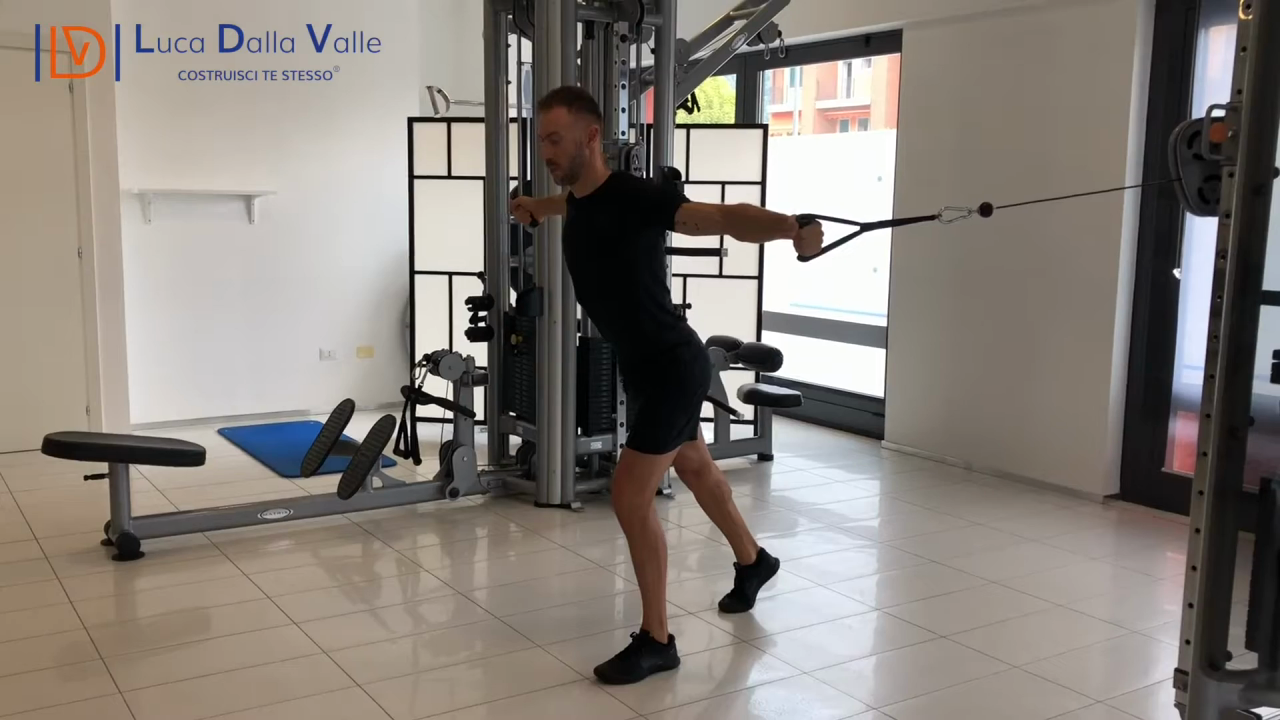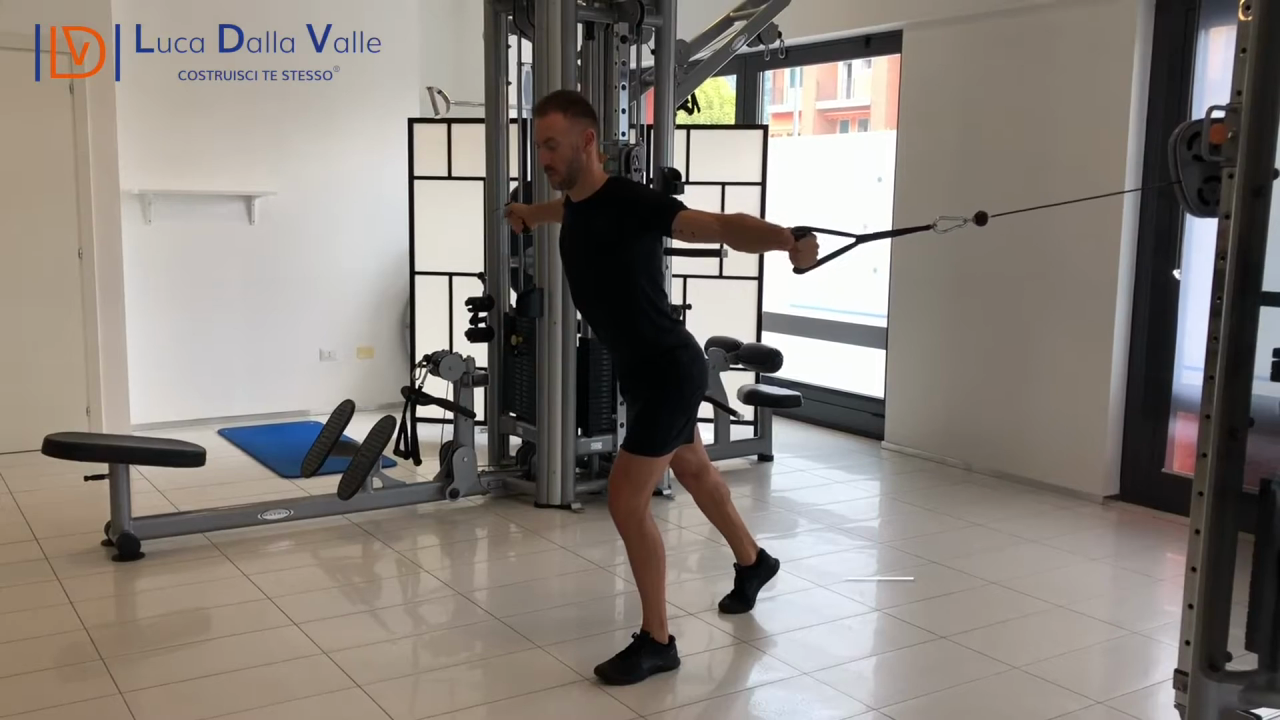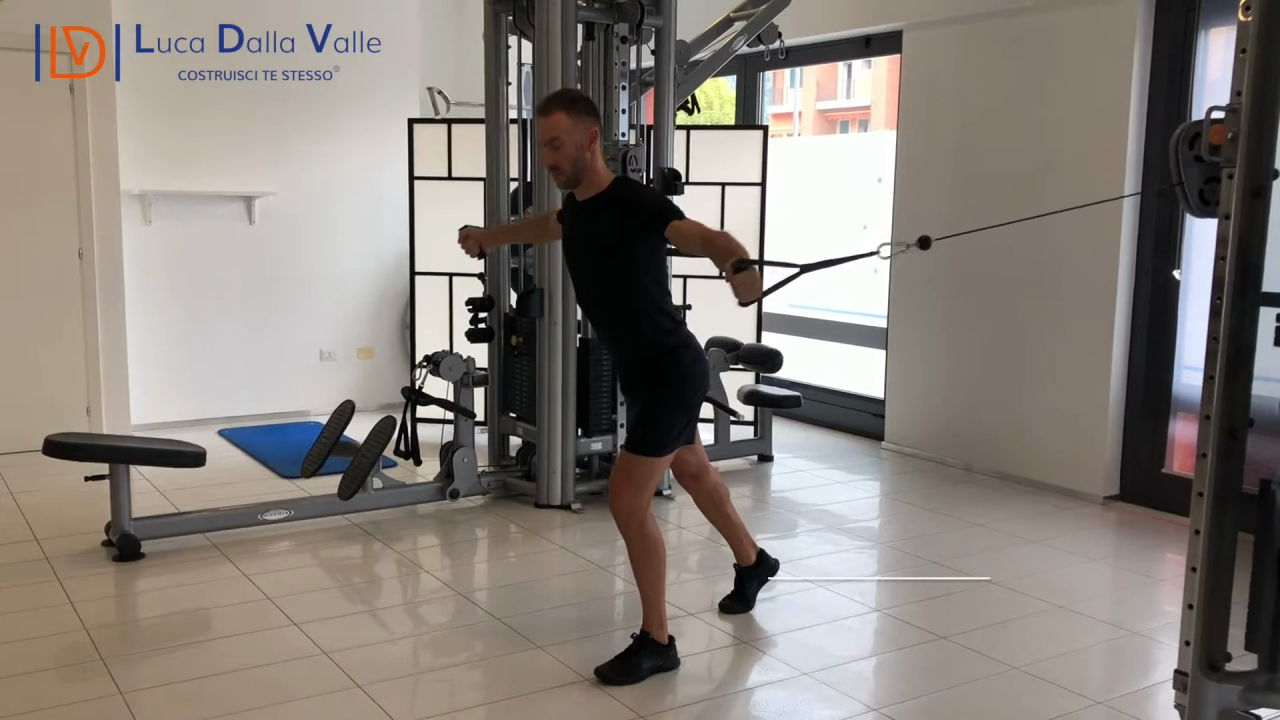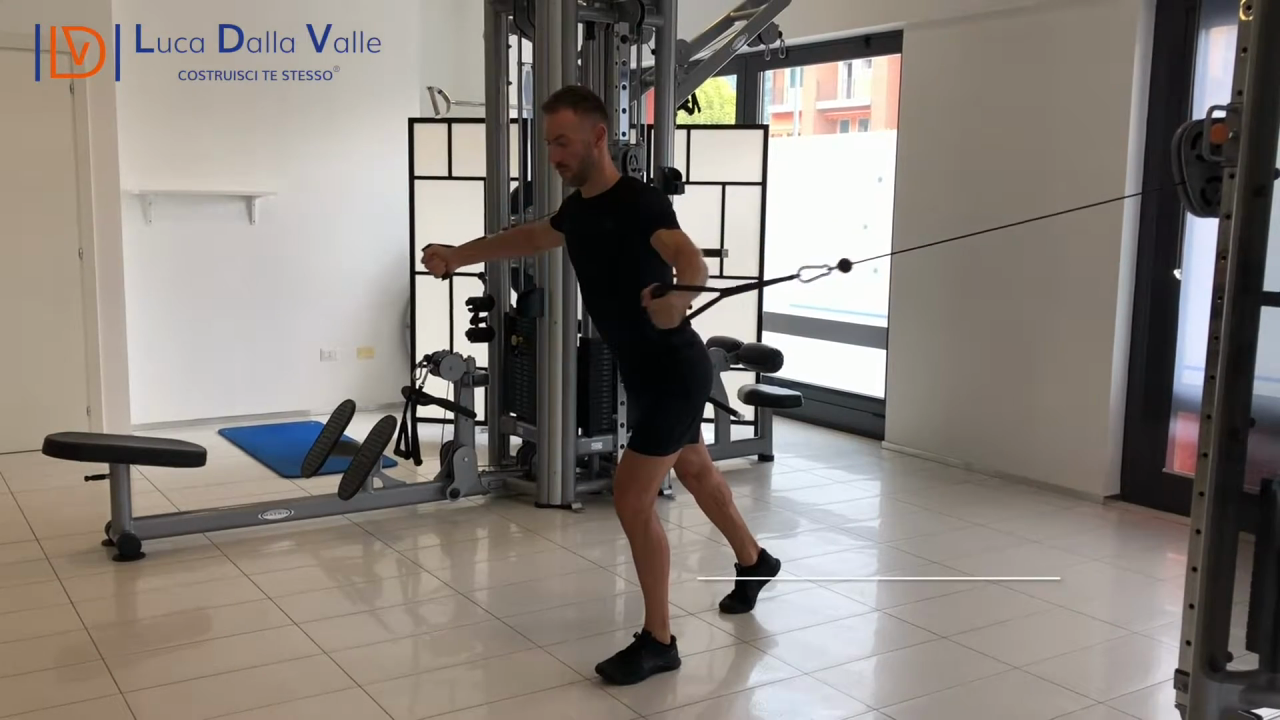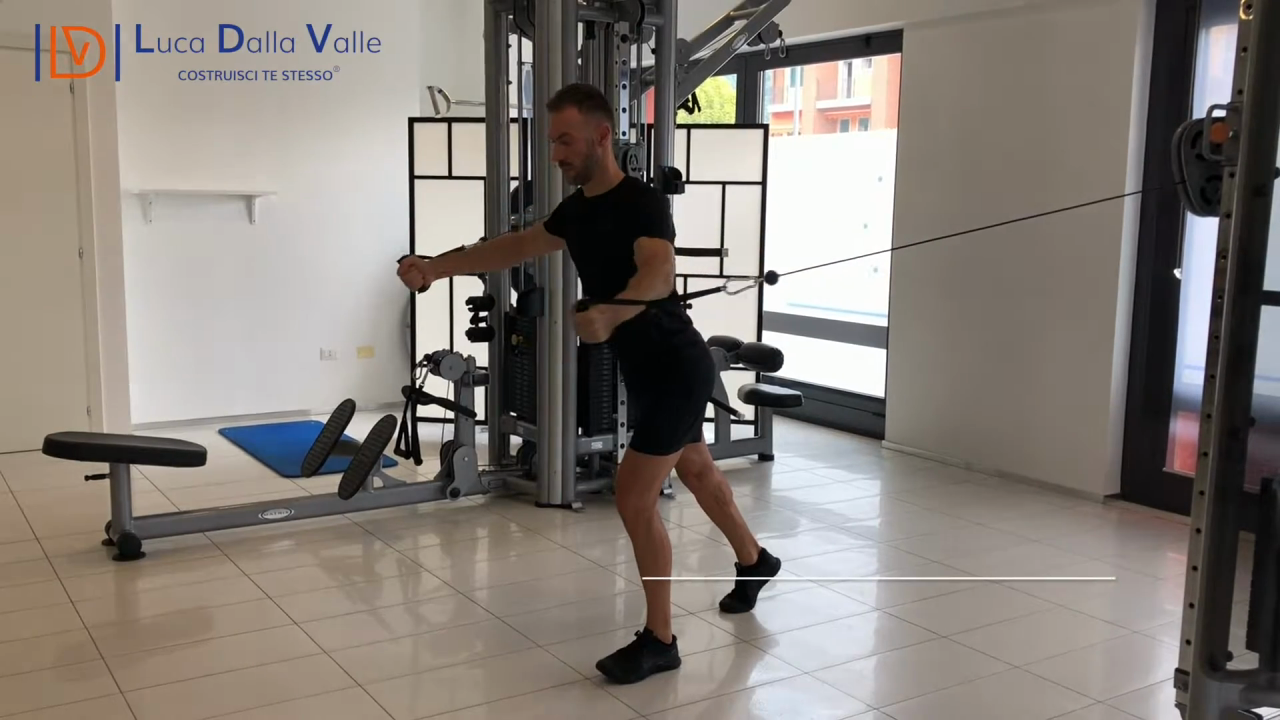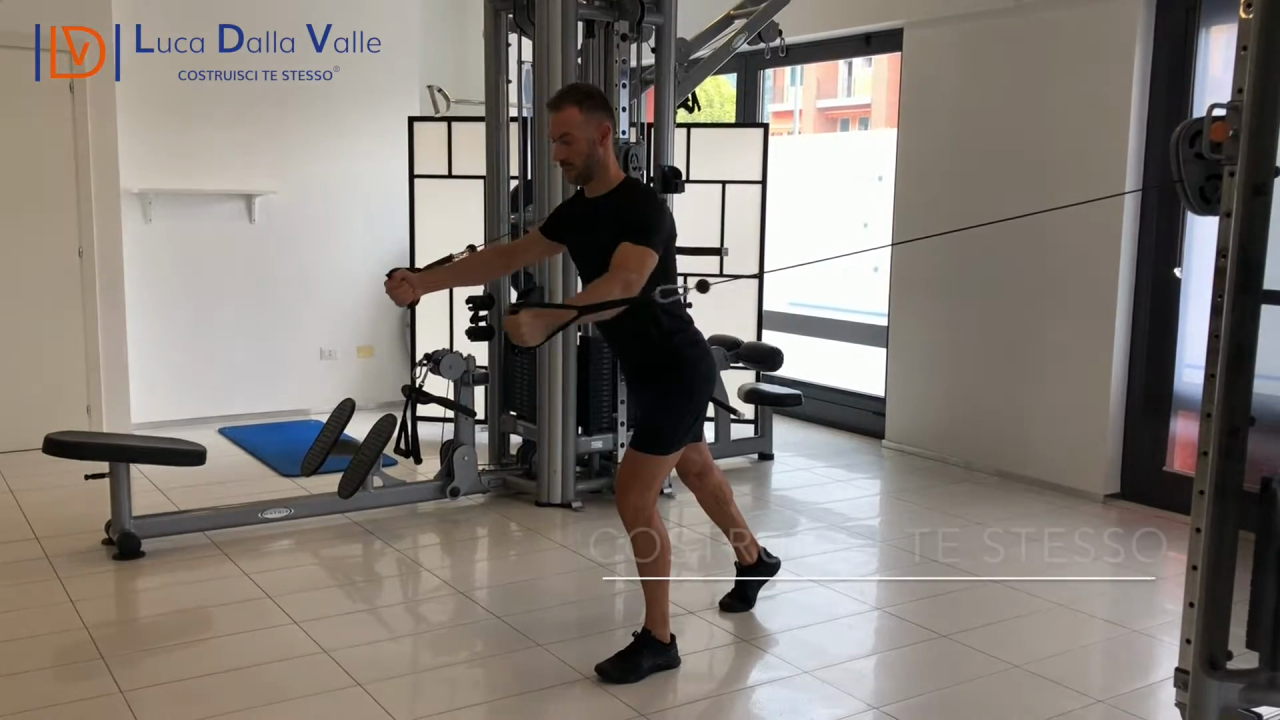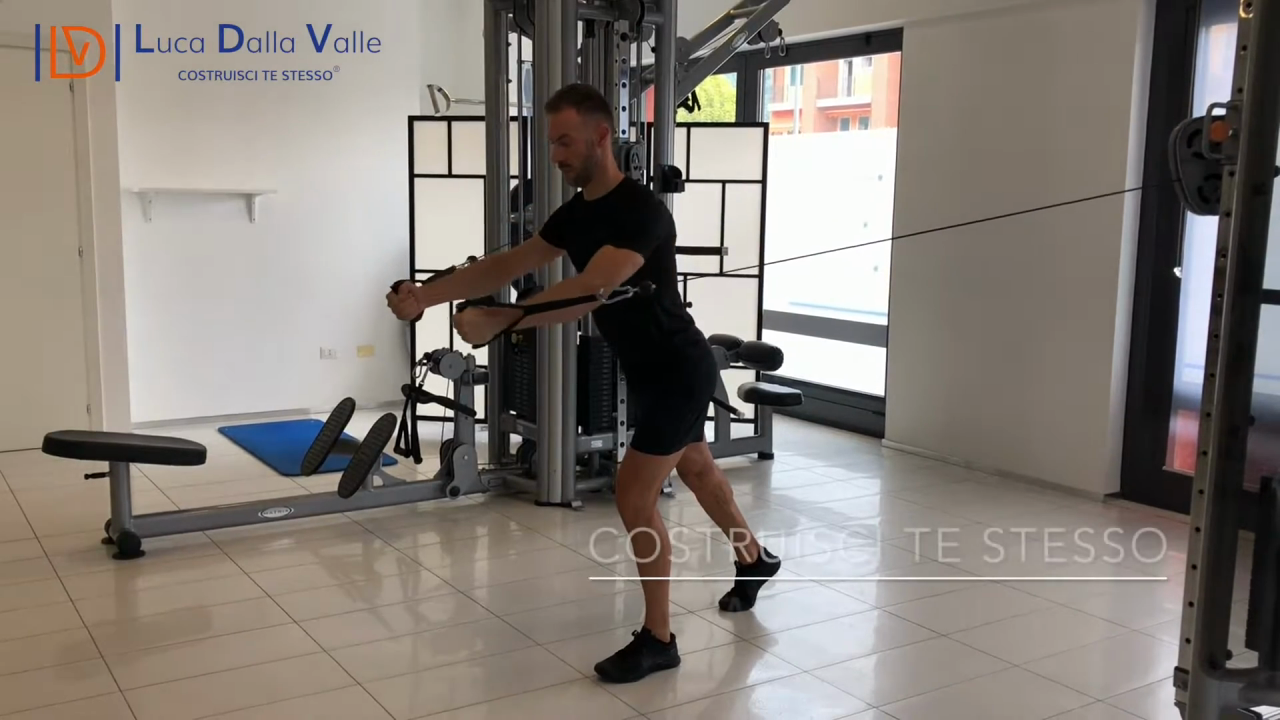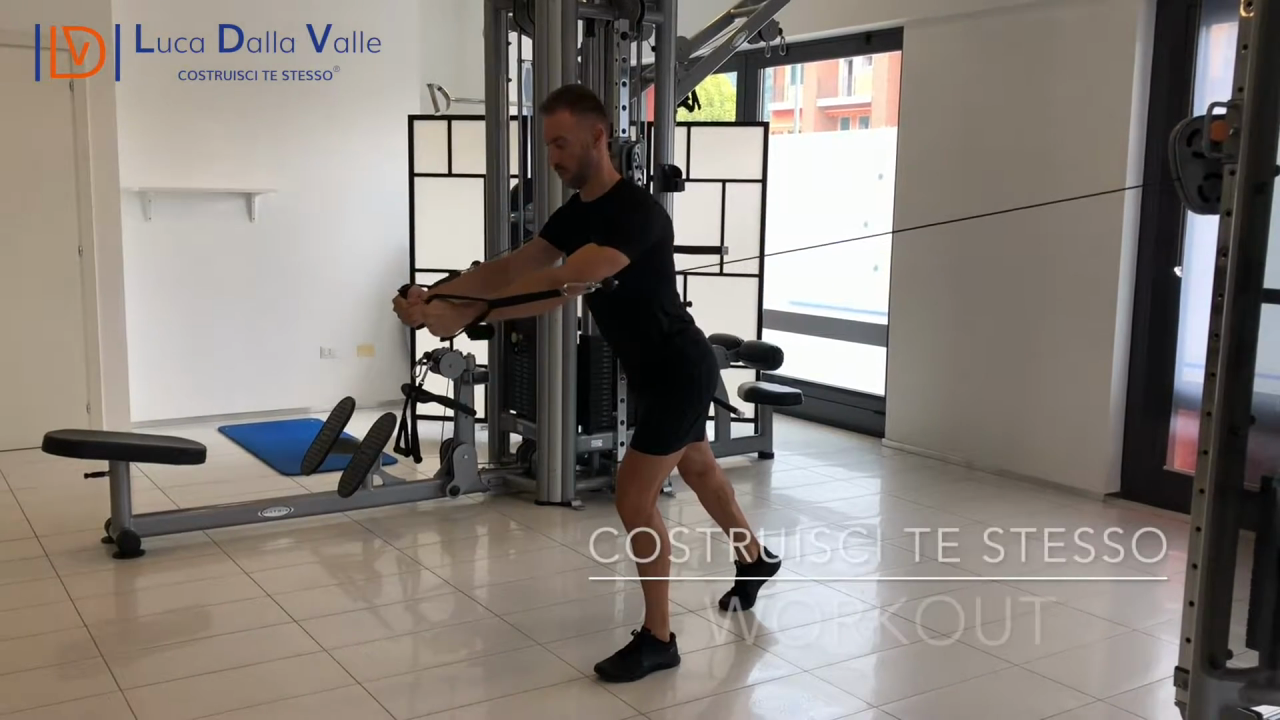
dt=0.2s
person 1, frame 1
left shoulder: (634, 197)
right shoulder: (583, 199)
left elbow: (720, 217)
left wrist: (788, 226)
right wrist: (535, 207)
left hip: (670, 366)
right hip: (646, 366)
left knee: (631, 497)
right knee: (694, 468)
left ankle: (656, 640)
right ankle: (752, 560)
person 1, frame 2
left shoulder: (632, 203)
right shoulder: (578, 204)
left elbow: (718, 226)
left wrist: (784, 239)
right wrist: (529, 214)
left hip: (667, 370)
right hip: (642, 369)
left knee: (626, 500)
right knee: (692, 469)
left ankle: (656, 640)
right ankle: (752, 561)
person 1, frame 3
left shoulder: (634, 204)
right shoulder: (580, 206)
left elbow: (702, 238)
right elbow: (550, 225)
left wrist: (738, 267)
right wrist: (491, 237)
left hip: (670, 369)
right hip: (643, 369)
left knee: (628, 499)
right knee: (693, 471)
left ankle: (657, 642)
right ankle: (753, 562)
person 1, frame 4
left shoulder: (640, 203)
right shoulder: (580, 207)
left elbow: (685, 254)
right elbow: (532, 237)
left wrist: (680, 294)
right wrist: (461, 255)
left hip: (673, 369)
right hip: (645, 369)
left knee: (632, 499)
right knee: (695, 471)
left ankle: (658, 641)
right ankle: (754, 562)
person 1, frame 5
left shoulder: (641, 205)
right shoulder: (578, 209)
left elbow: (659, 272)
right elbow: (517, 247)
left wrist: (613, 312)
right wrist: (436, 268)
left hip: (675, 368)
right hip: (648, 369)
left knee: (634, 497)
right knee: (696, 470)
left ankle: (658, 640)
right ankle: (754, 561)
person 1, frame 6
left shoulder: (642, 208)
right shoulder: (577, 210)
left elbow: (623, 283)
right elbow: (509, 256)
left wrist: (548, 319)
right wrist: (424, 283)
left hip: (677, 369)
right hip: (649, 369)
left knee: (634, 497)
right knee: (697, 471)
left ankle: (657, 639)
right ankle: (754, 560)
person 1, frame 7
left shoulder: (640, 210)
right shoulder: (577, 213)
left elbow: (592, 290)
right elbow: (508, 264)
left wrist: (501, 320)
right wrist: (425, 295)
left hip: (678, 370)
right hip: (650, 370)
left knee: (634, 498)
right knee: (697, 470)
left ankle: (657, 639)
right ankle: (754, 560)
person 1, frame 8
left shoulder: (635, 211)
right shoulder: (575, 215)
left elbow: (564, 284)
right elbow: (510, 268)
left wrist: (468, 314)
right wrist: (431, 299)
left hip: (679, 370)
right hip: (652, 370)
left knee: (634, 498)
right knee: (698, 470)
left ankle: (657, 638)
right ankle: (754, 559)
